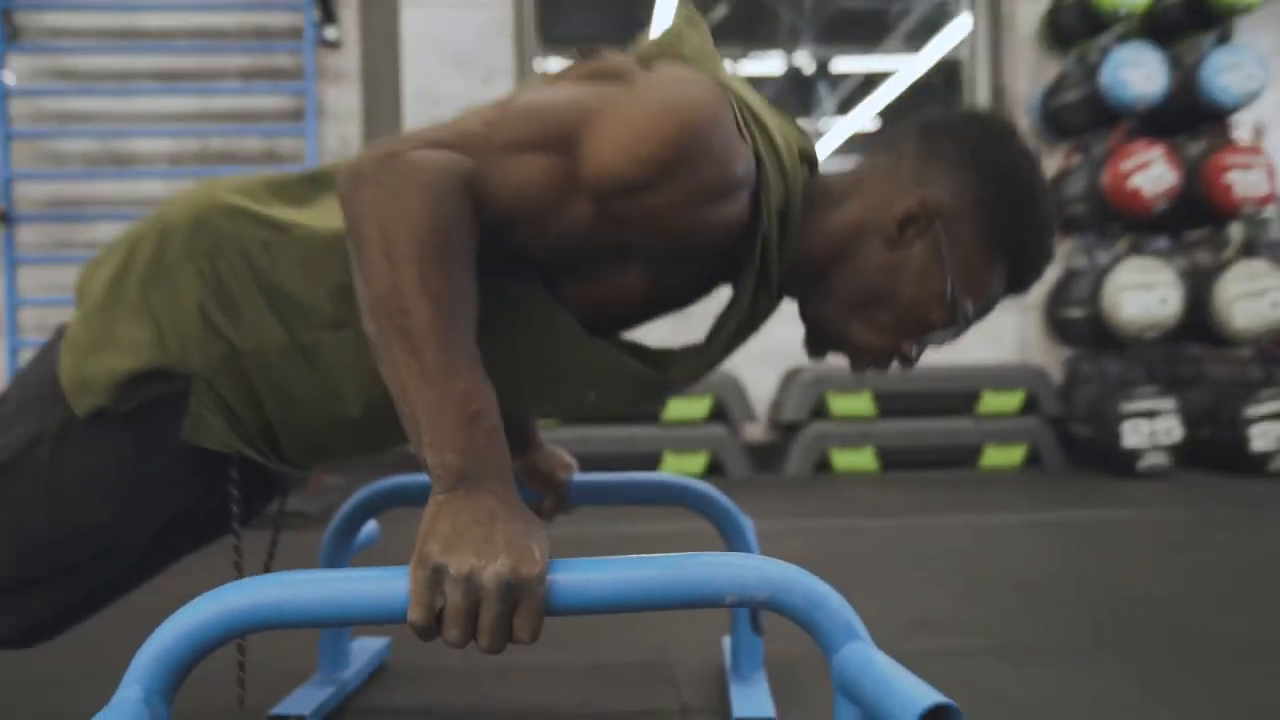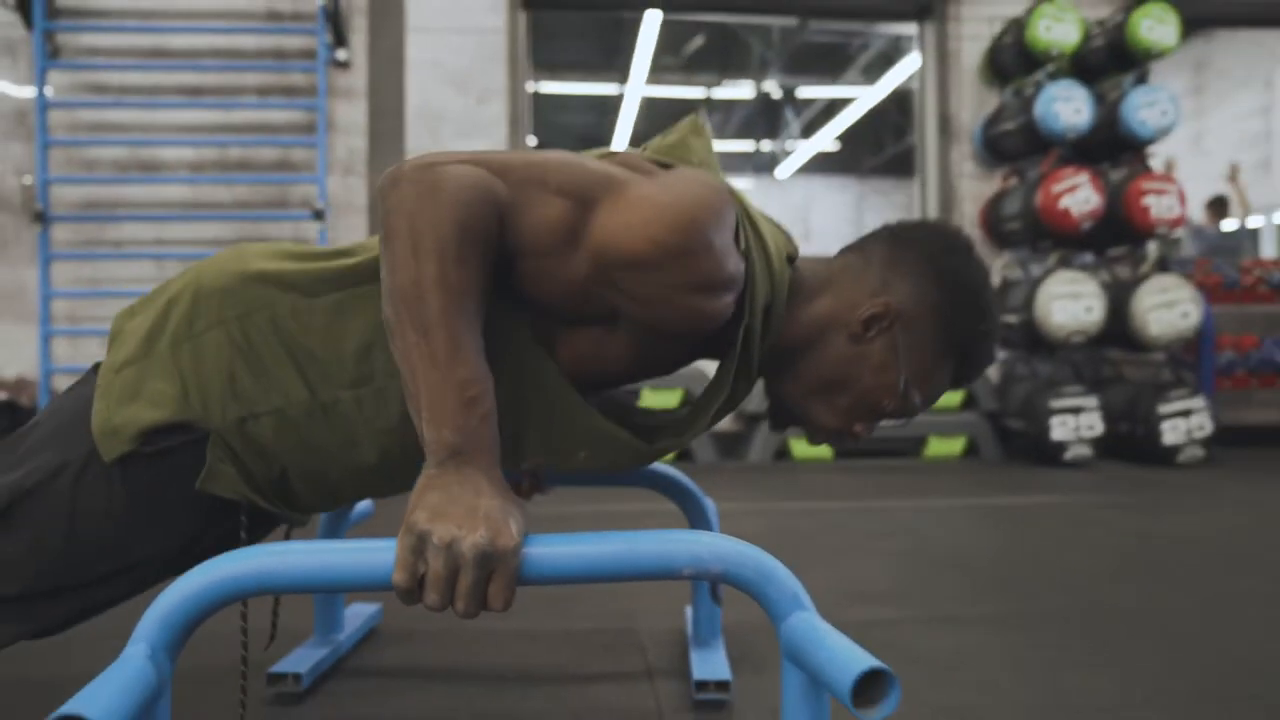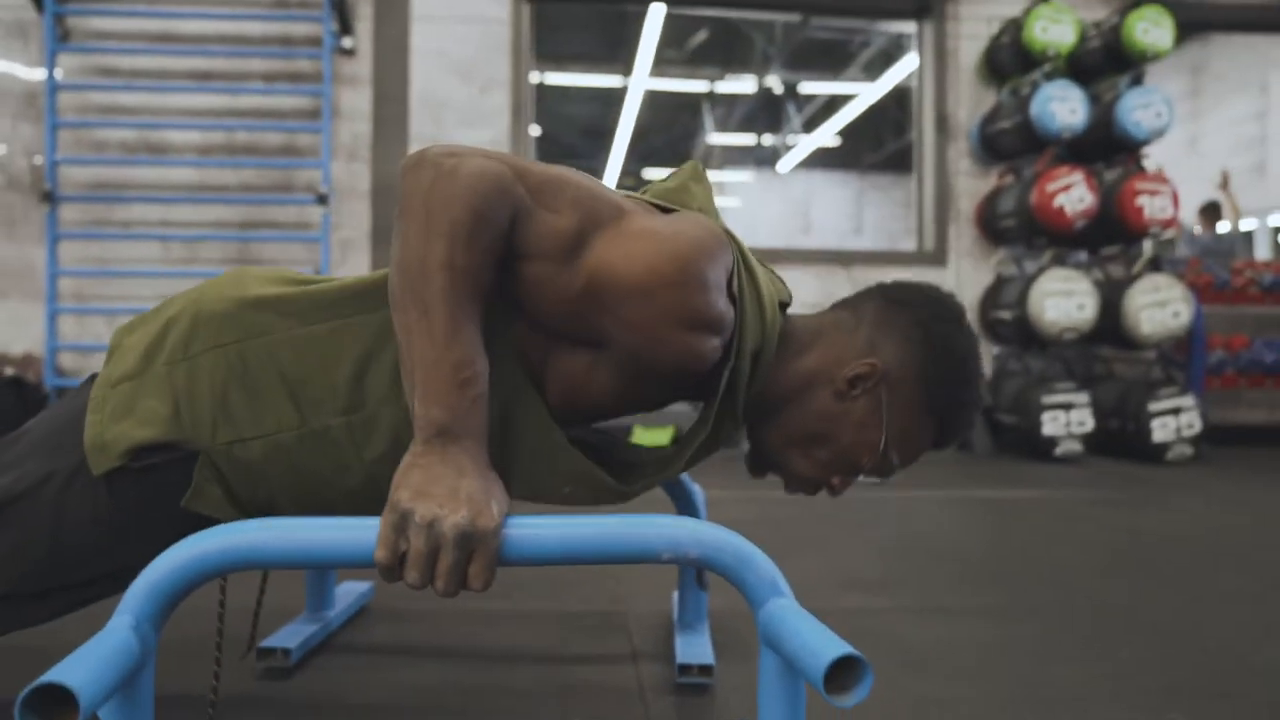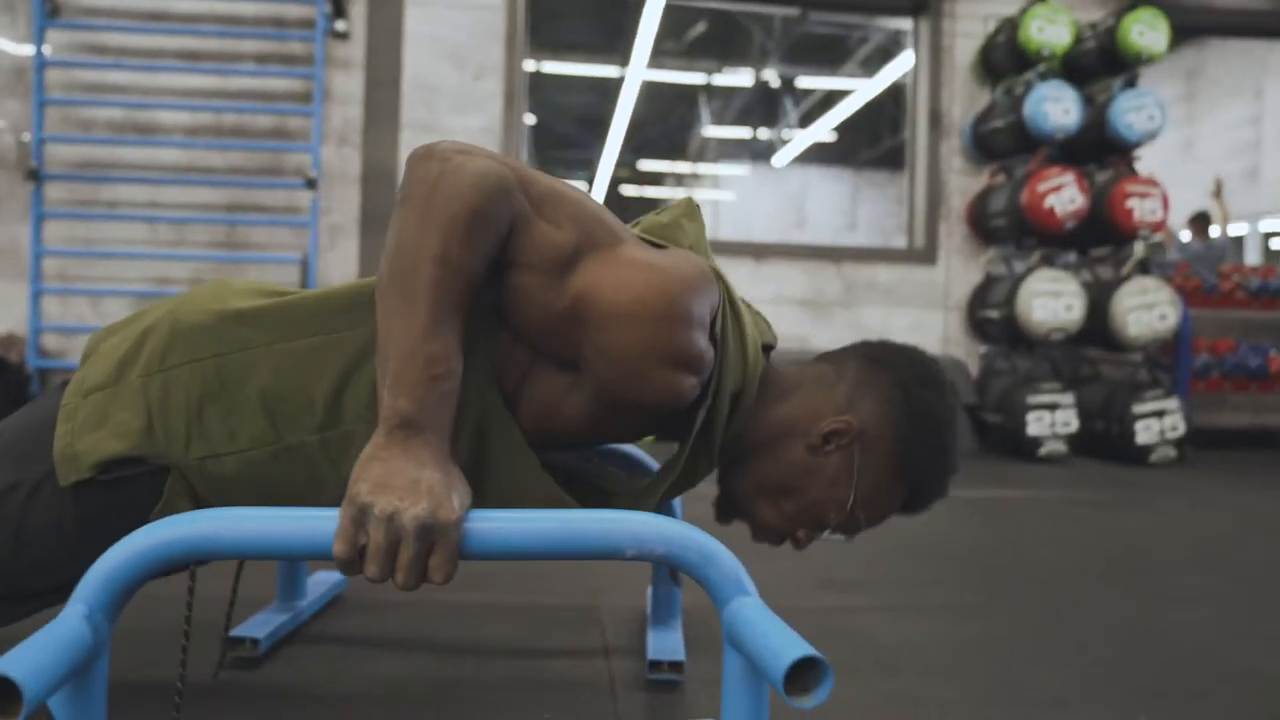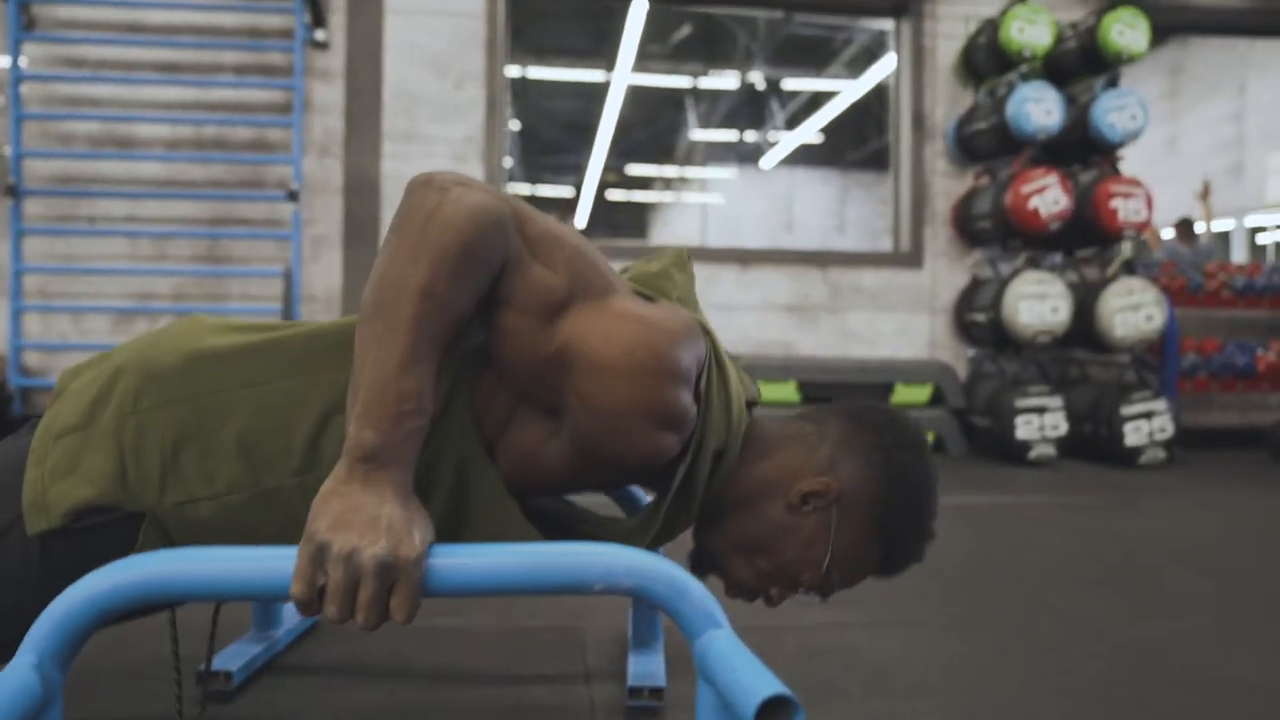
dt=0.2s
person 1, frame 1
left shoulder: (748, 208)
right shoulder: (706, 153)
right elbow: (410, 179)
left wrist: (516, 452)
right wrist: (470, 492)
left hip: (245, 359)
right hip: (201, 330)
person 1, frame 2
left shoulder: (727, 299)
right shoulder: (704, 254)
right elbow: (434, 193)
left wrist: (482, 458)
right wrist: (458, 464)
left hip: (255, 385)
right hip: (213, 383)
person 1, frame 3
left shoulder: (722, 348)
right shoulder: (696, 297)
right elbow: (451, 182)
left wrist: (477, 445)
right wrist: (447, 447)
left hip: (253, 398)
right hip: (201, 405)
person 1, frame 4
left shoulder: (681, 381)
right shoulder: (676, 333)
right elbow: (455, 178)
right wrist: (408, 440)
left hip: (221, 395)
right hip: (172, 414)
person 1, frame 5
left shoulder: (675, 438)
right shoulder: (660, 390)
right elbow: (453, 209)
right wrist: (371, 473)
left hip: (200, 432)
right hip: (139, 449)
